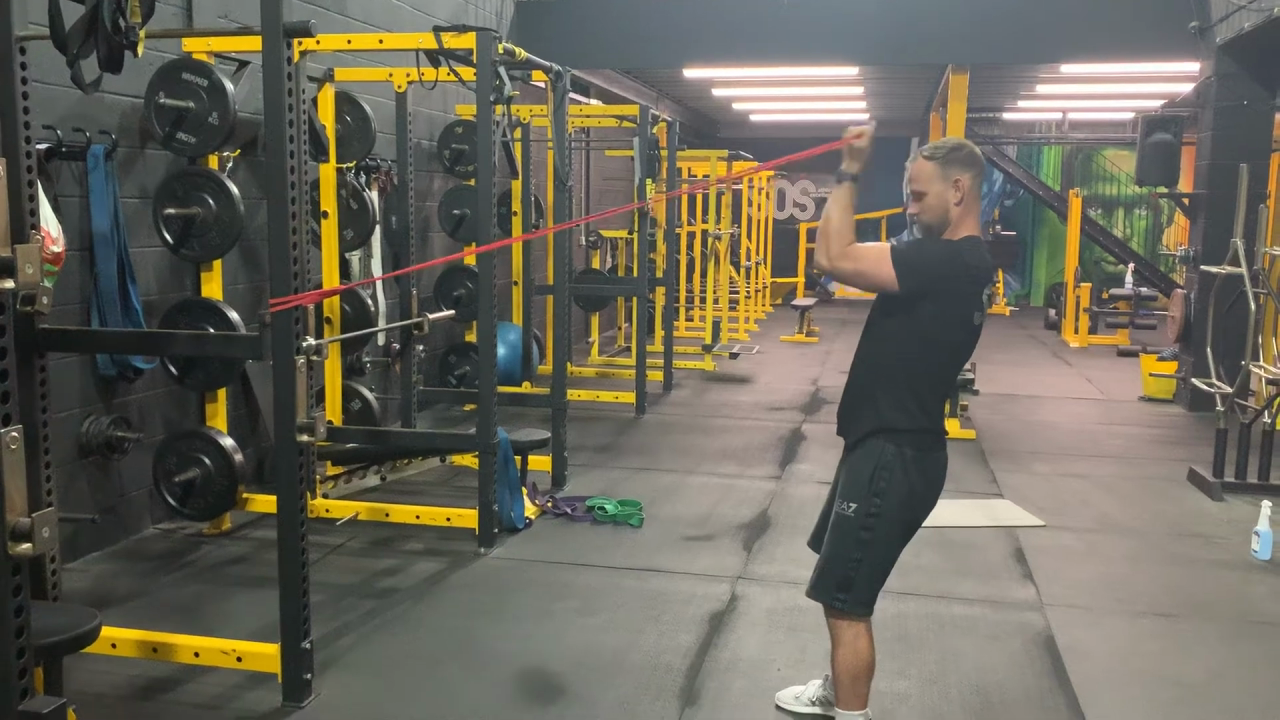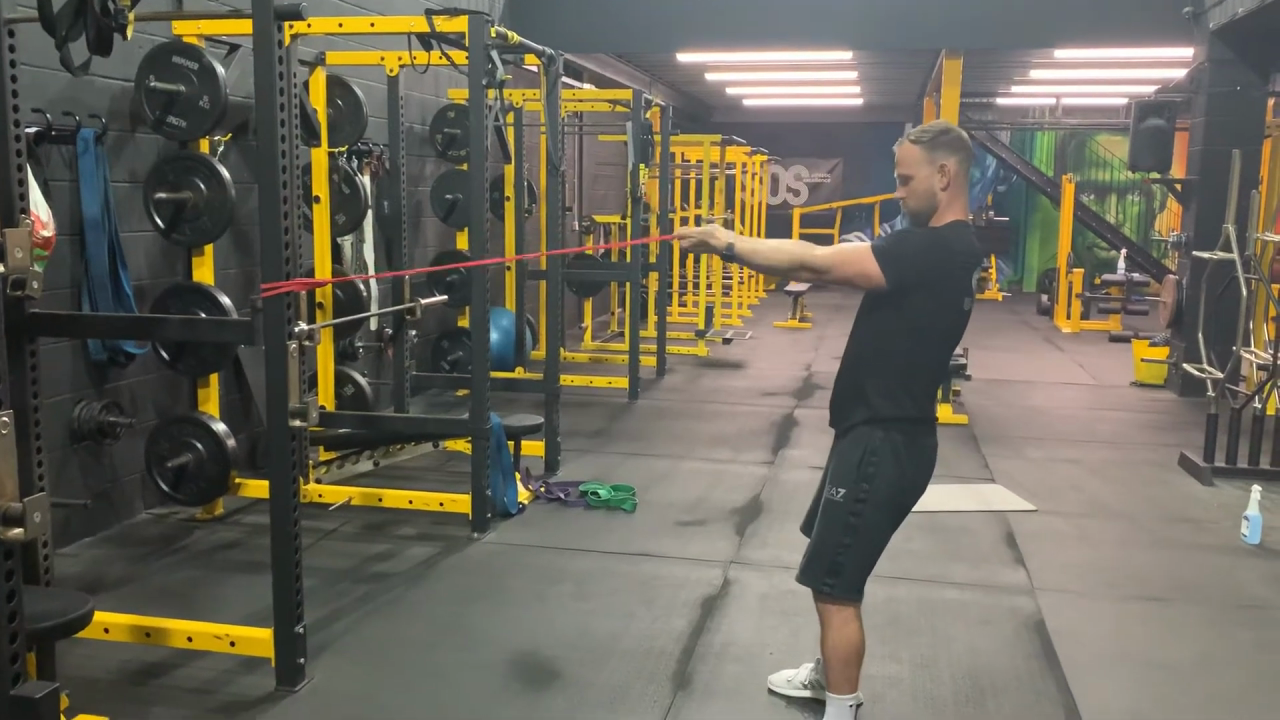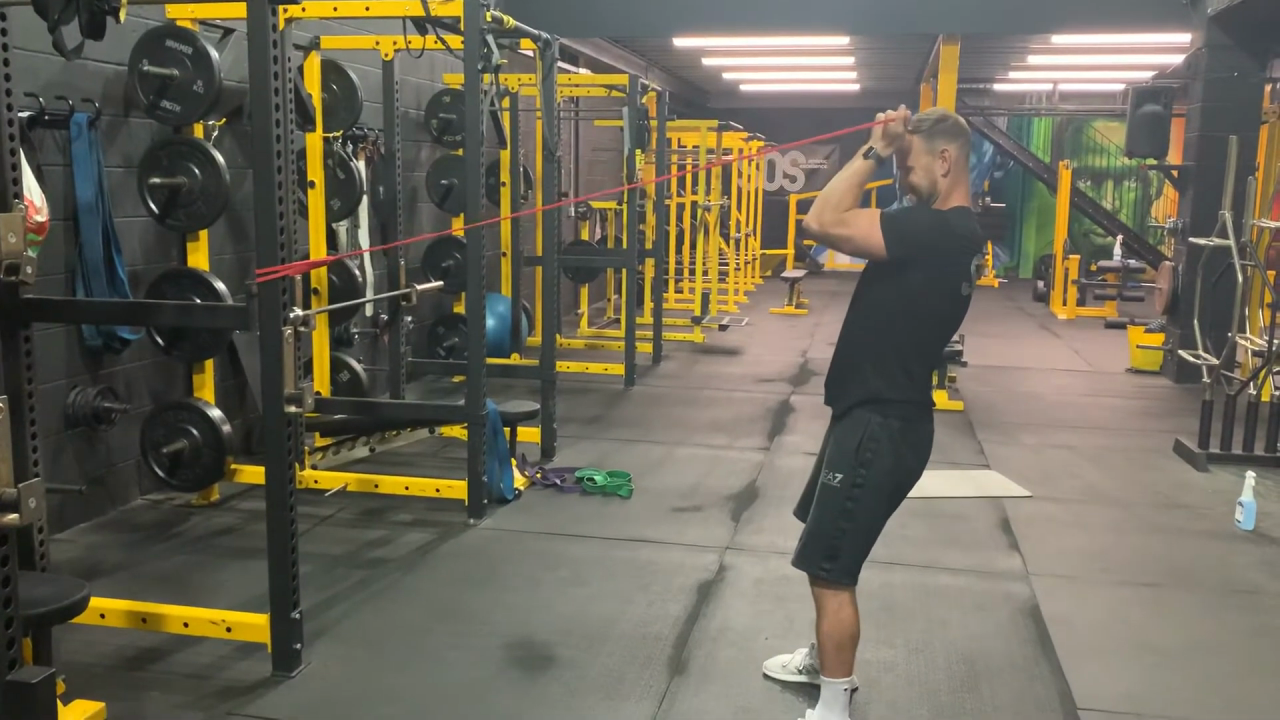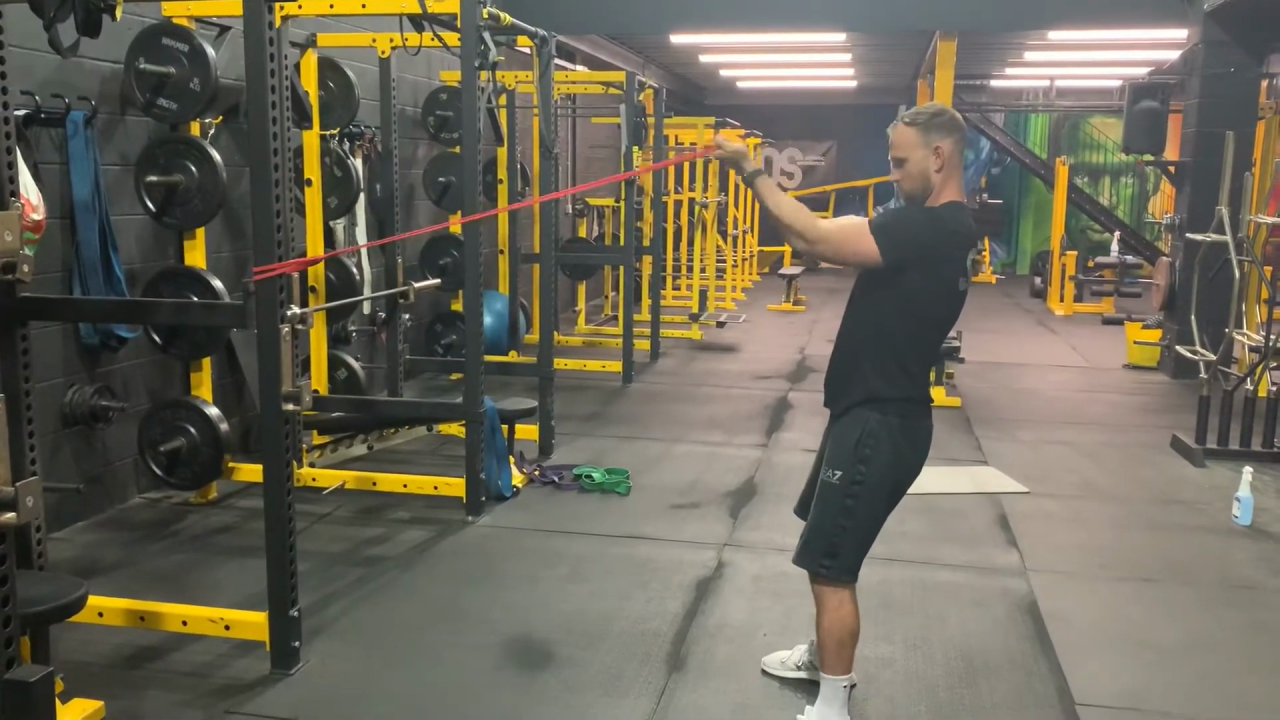
dt=1s
person 1, frame 1
left shoulder: (949, 263)
right shoulder: (954, 262)
left elbow: (834, 259)
left wrist: (850, 172)
left hip: (894, 456)
right hip: (889, 445)
left knee: (844, 599)
right knee: (841, 587)
person 1, frame 2
left shoulder: (936, 250)
right shoulder: (941, 246)
left elbow: (818, 264)
right elbow: (842, 260)
left wrist: (728, 243)
left hip: (885, 442)
right hip: (883, 431)
left knee: (832, 584)
right knee: (833, 568)
person 1, frame 3
left shoulder: (938, 232)
right shoulder: (946, 230)
left elbow: (823, 222)
right elbow: (843, 226)
left wrist: (873, 152)
left hip: (881, 424)
right hip: (878, 413)
left knee: (829, 568)
right knee: (828, 554)
right ankle: (827, 660)
person 1, frame 4
left shoulder: (932, 230)
right shoulder: (938, 226)
left elbow: (814, 239)
right elbow: (839, 236)
left wrist: (753, 172)
left hip: (881, 422)
right hip: (877, 411)
left knee: (829, 566)
right knee: (828, 549)
right ankle: (826, 656)
